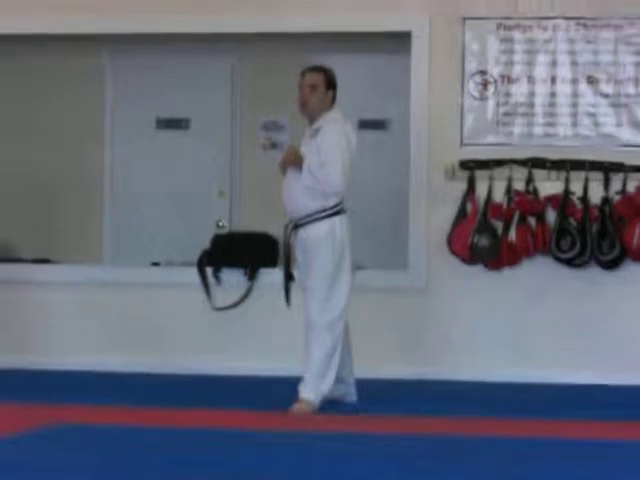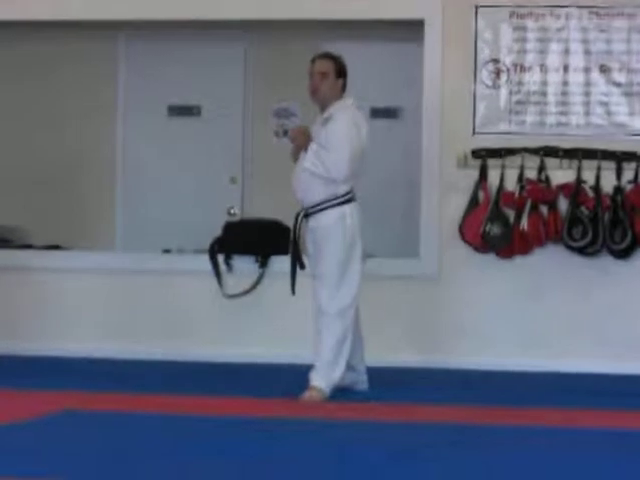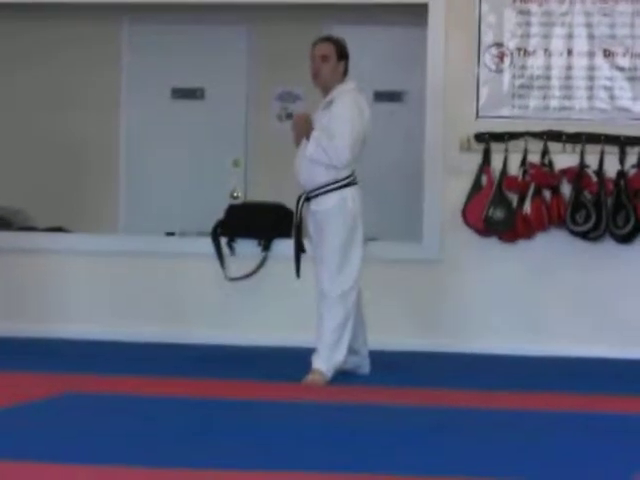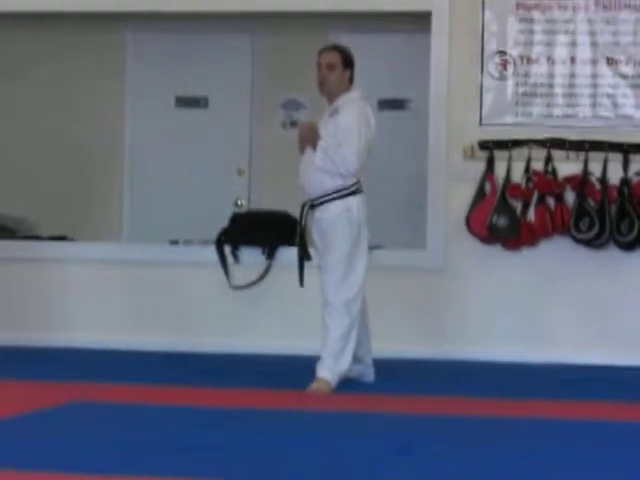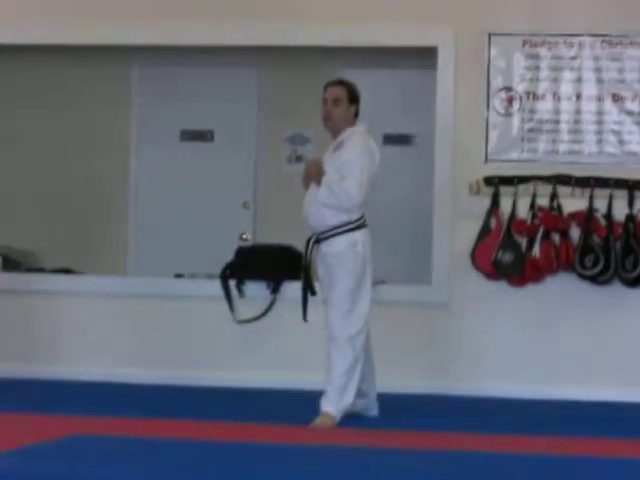
dt=0.5s
person 1, frame 1
left shoulder: (334, 130)
right shoulder: (315, 131)
left elbow: (335, 182)
left wrist: (301, 165)
right wrist: (292, 167)
left hip: (325, 230)
right hip: (310, 230)
left knee: (322, 311)
right knee: (329, 310)
left ankle: (312, 392)
right ankle: (341, 386)
person 1, frame 2
left shoulder: (346, 117)
right shoulder: (326, 119)
left elbow: (340, 168)
left wrist: (308, 146)
right wrist: (302, 152)
left hip: (335, 218)
right hip: (320, 218)
left knee: (333, 300)
right knee: (340, 298)
left ankle: (322, 380)
right ankle: (352, 373)
person 1, frame 3
left shoulder: (348, 102)
right shoulder: (330, 104)
left elbow: (341, 154)
left wrist: (309, 133)
right wrist: (304, 137)
left hip: (336, 201)
right hip: (322, 202)
left knee: (335, 284)
right knee: (343, 282)
left ankle: (325, 364)
right ankle: (355, 357)
person 1, frame 4
left shoulder: (354, 110)
right shoulder: (334, 112)
left elbow: (349, 163)
left wrist: (316, 142)
right wrist: (308, 144)
left hip: (341, 209)
right hip: (326, 210)
left knee: (340, 292)
right knee: (347, 290)
left ankle: (329, 372)
right ankle: (358, 365)
person 1, frame 5
left shoulder: (358, 144)
right shoulder: (338, 147)
left elbow: (352, 196)
left wrist: (320, 177)
right wrist: (313, 180)
left hip: (346, 244)
right hip: (331, 244)
left knee: (344, 327)
right knee: (352, 325)
left ankle: (333, 406)
right ankle: (362, 400)
